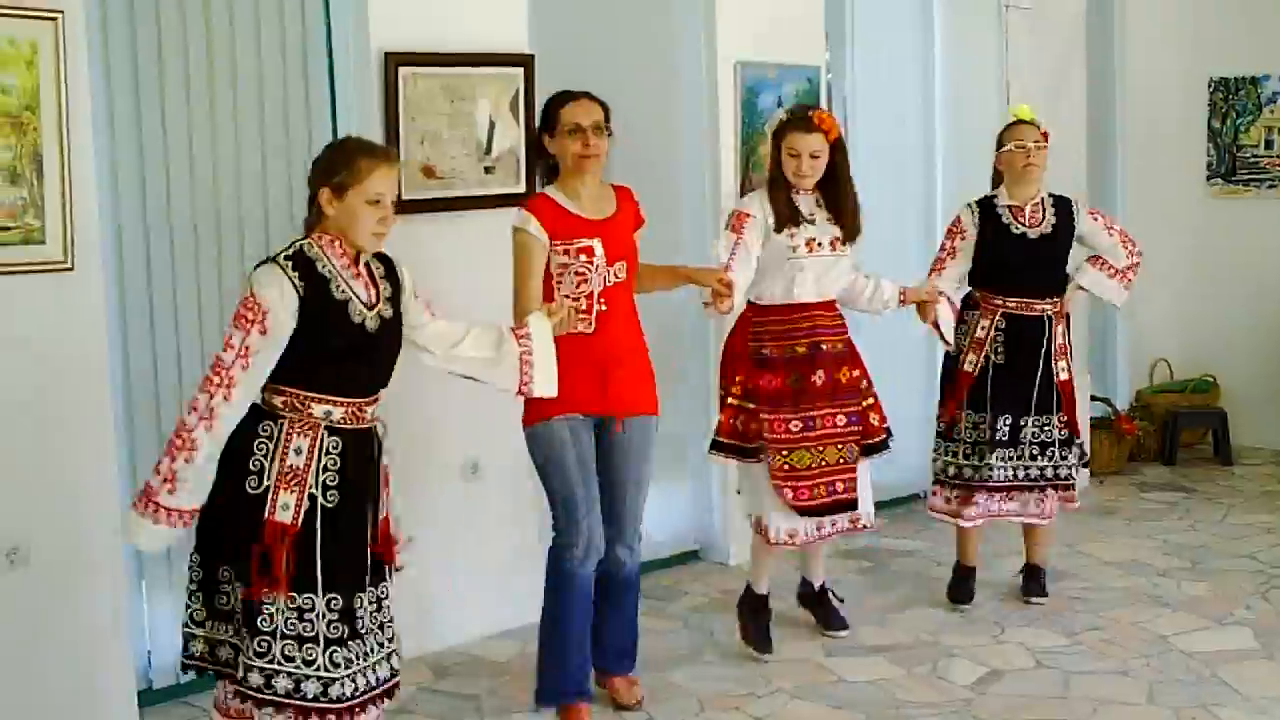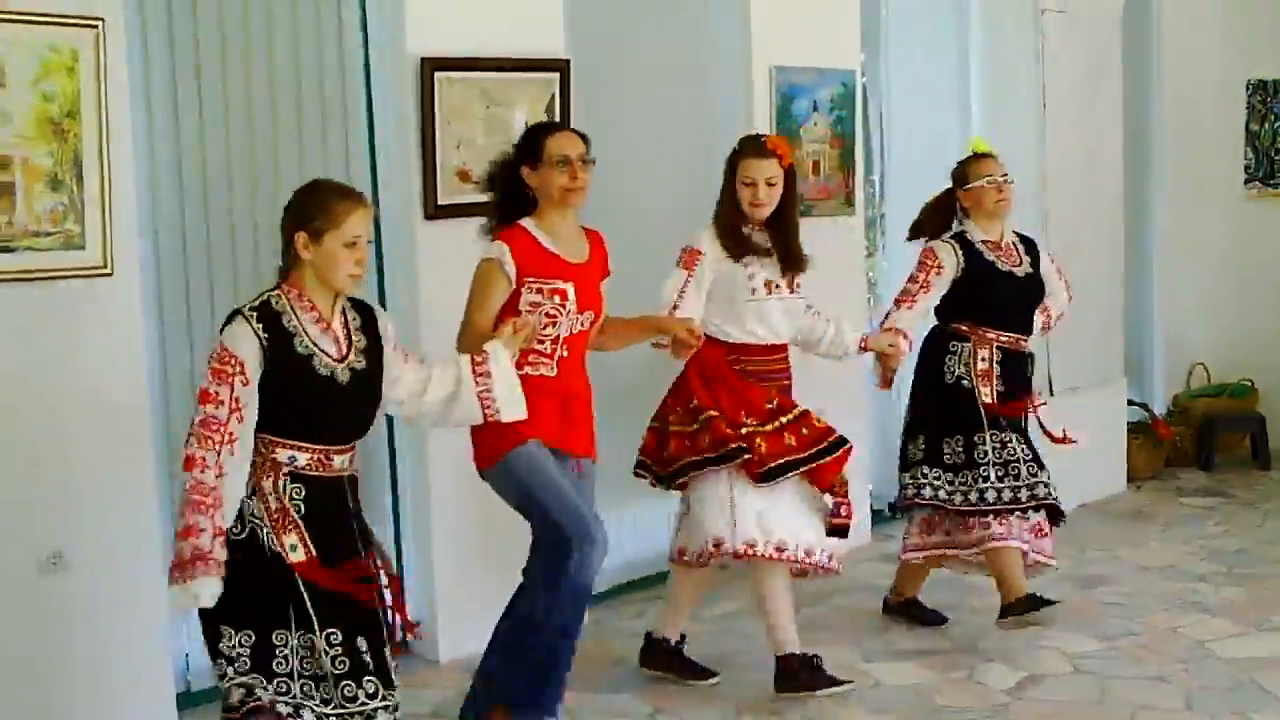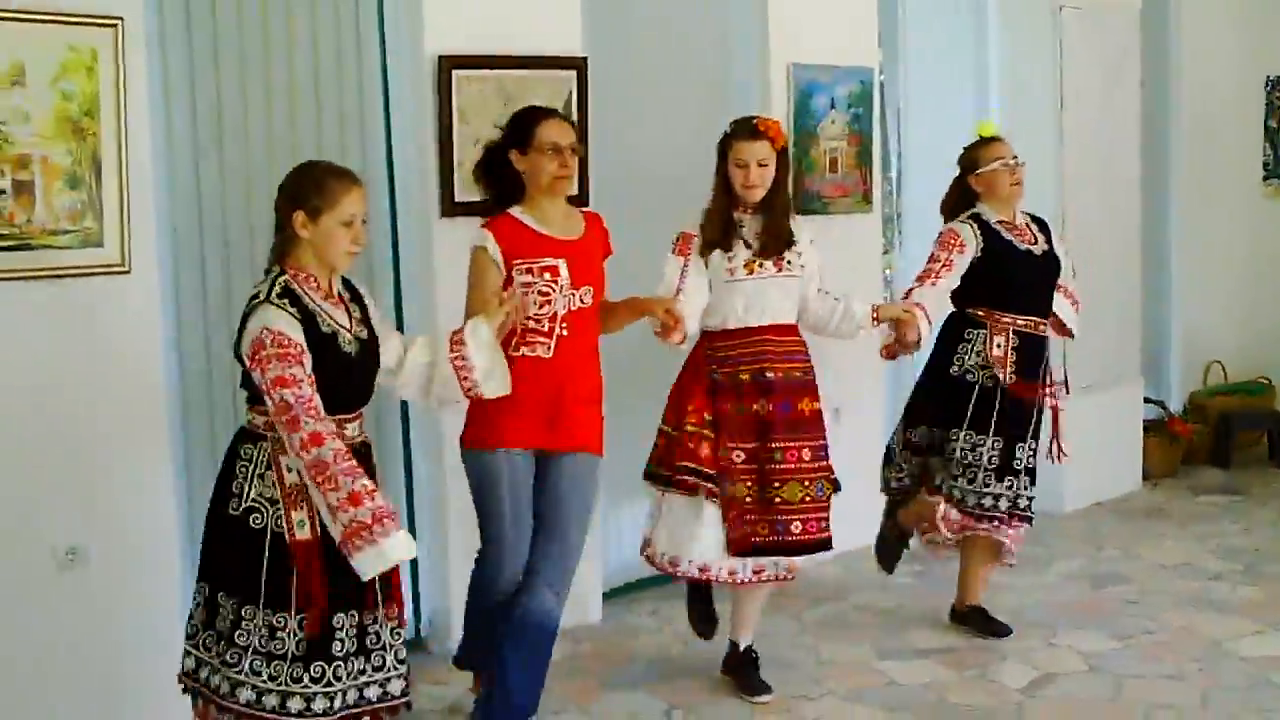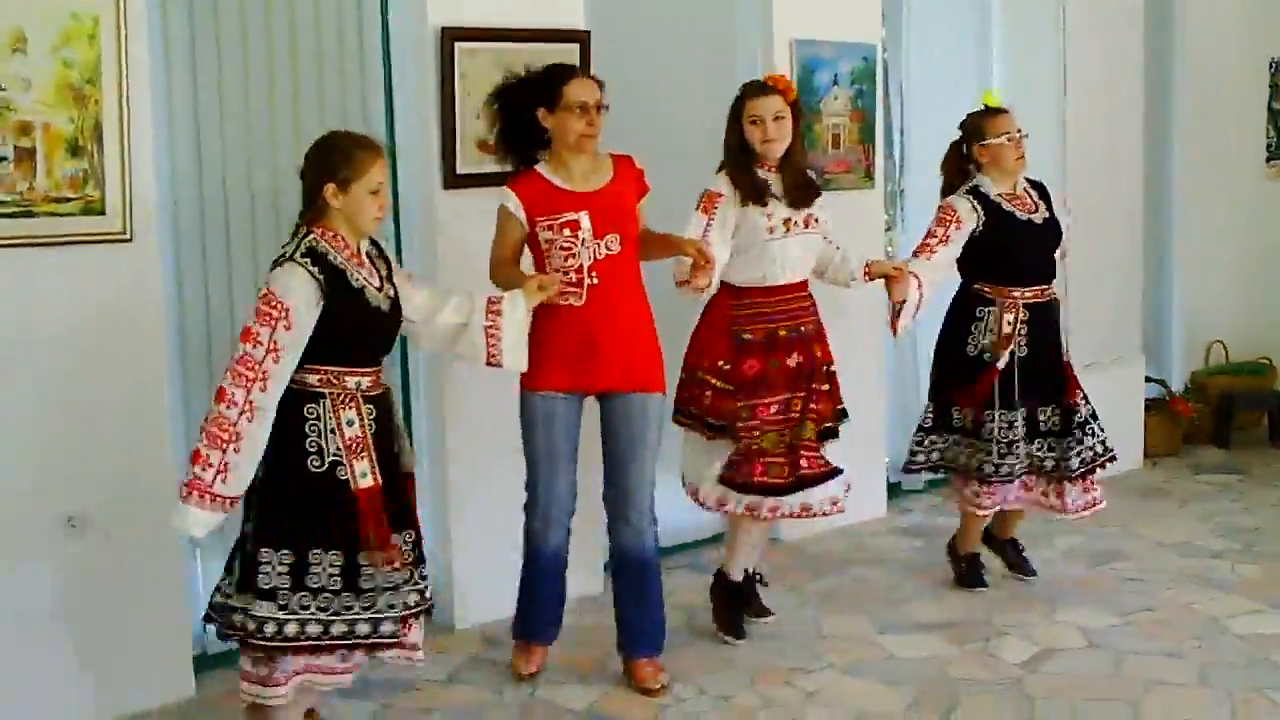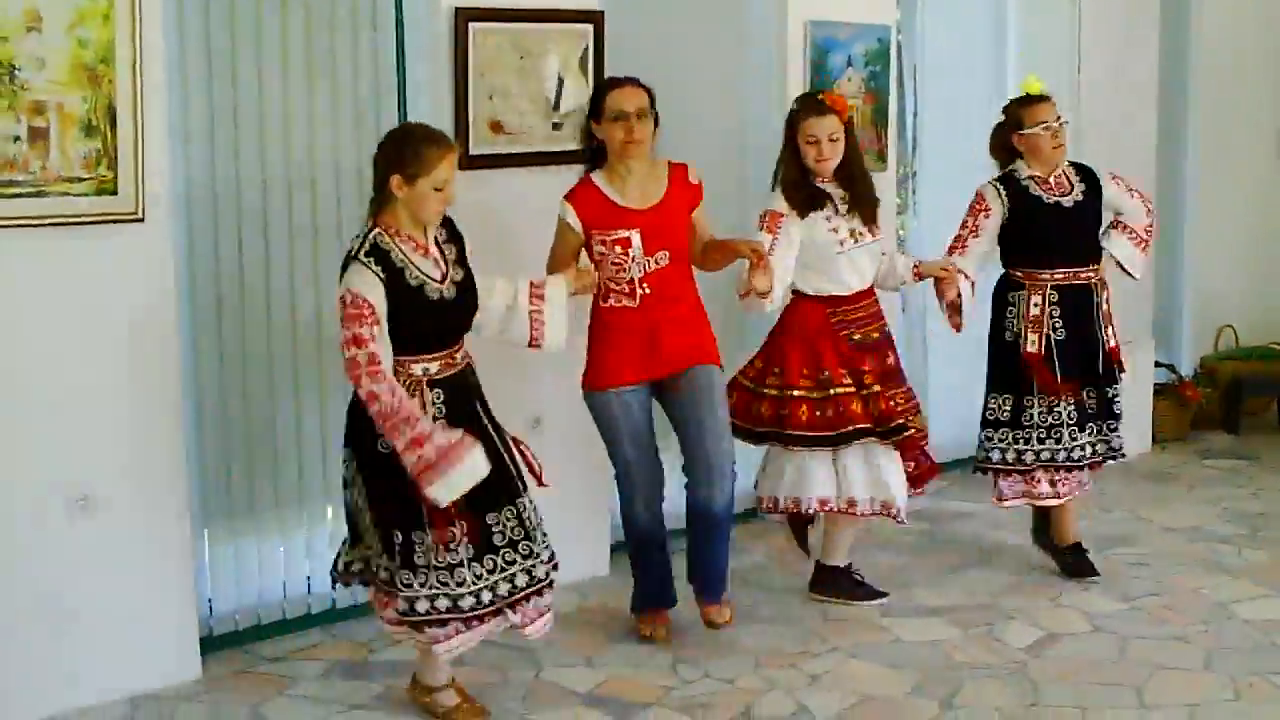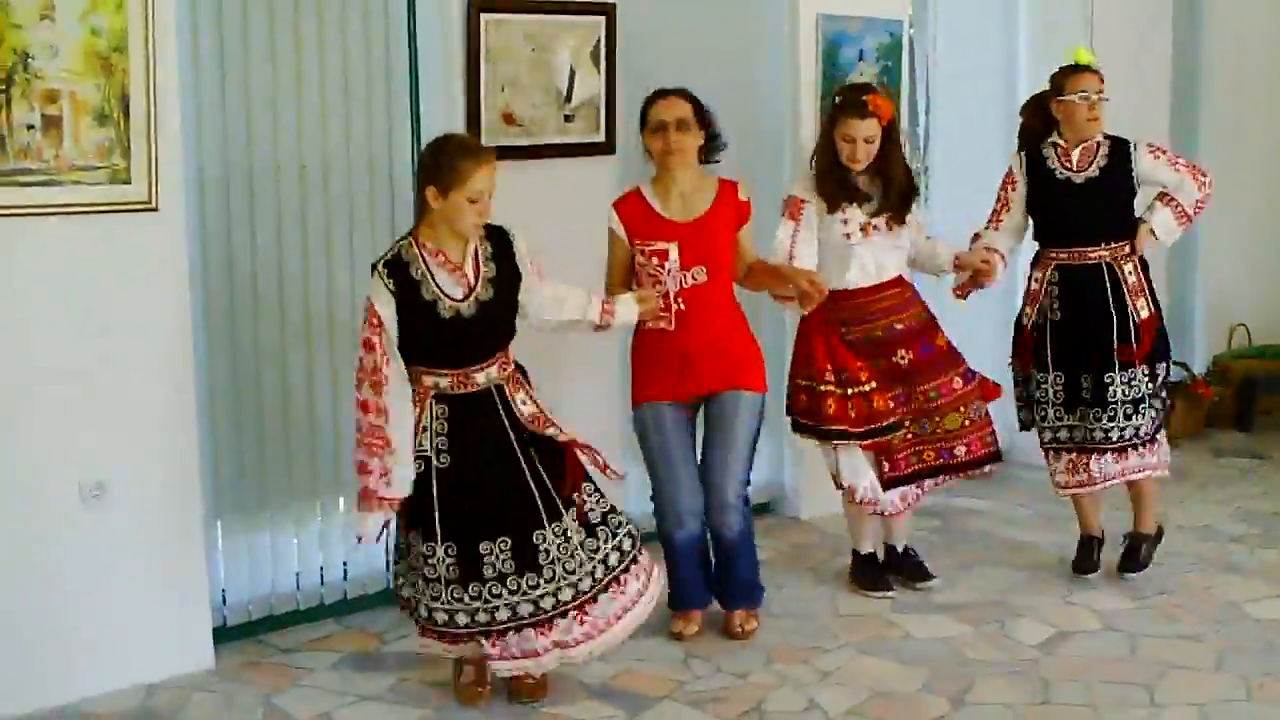
dt=0.4s
person 1, frame 1
left shoulder: (626, 205)
right shoulder: (537, 217)
right elbow: (527, 311)
left wrist: (694, 275)
left hip: (629, 385)
right hip: (560, 392)
left knee: (624, 533)
right knee: (579, 533)
left ankle: (613, 661)
person 1, frame 2
left shoulder: (595, 247)
right shoulder: (508, 250)
right elbow: (470, 337)
left wrist: (658, 324)
left hip: (572, 427)
right hip: (512, 426)
left knee: (555, 575)
right knee: (584, 540)
person 1, frame 3
left shoulder: (594, 232)
right shoulder: (497, 237)
left wrist: (645, 305)
left hip: (576, 422)
right hip: (503, 420)
left knee: (550, 580)
right knee: (508, 563)
right ankle: (480, 655)
person 1, frame 4
left shoulder: (627, 174)
right shoulder: (525, 193)
right elbow: (502, 268)
left wrist: (677, 243)
right wrist: (533, 289)
left hip: (633, 359)
right hip: (554, 364)
left knee: (633, 506)
right knee: (549, 504)
left ankle: (641, 645)
right ankle: (535, 631)
person 1, frame 5
left shoulder: (684, 182)
right shoulder: (581, 202)
right elbow: (559, 271)
left wrist: (737, 249)
left hip: (689, 346)
right hip: (616, 359)
left knee: (714, 468)
right knee: (640, 486)
left ankle: (710, 583)
right ankle: (649, 600)
person 1, frame 6
left shoulder: (732, 199)
right shoulder: (627, 212)
right elbow: (615, 292)
left wrist: (787, 275)
left hip: (732, 366)
right hip: (659, 375)
left knee: (723, 496)
right knee: (678, 507)
left ankle: (741, 596)
right ankle: (690, 598)
person 2, frame 1
left shoulder: (386, 278)
right shoulder: (282, 280)
left elbow: (451, 343)
right elbow: (224, 389)
left wrist: (537, 328)
right wrist: (170, 493)
left hip: (355, 468)
right hip: (288, 471)
left knee: (345, 626)
right knee: (282, 631)
person 2, frame 2
left shoulder: (367, 323)
right shoulder: (251, 332)
left elbow: (416, 390)
right elbow: (214, 450)
left wrist: (494, 354)
right wrist: (205, 555)
left hip: (337, 512)
right hip: (268, 519)
left knee: (343, 673)
person 2, frame 3
left shoulder: (351, 300)
right shoulder: (273, 317)
left elbow: (404, 367)
right elbow: (307, 434)
left wrist: (481, 331)
right wrist: (371, 525)
left hip: (345, 482)
right hip: (279, 496)
left knee: (351, 641)
right knee: (267, 656)
person 2, frame 4
left shoulder: (374, 259)
right shoulder: (299, 274)
left elbow: (435, 316)
right elbow: (252, 379)
left wrist: (519, 301)
right wrist: (211, 481)
left hip: (368, 435)
right hip: (319, 439)
left knee: (362, 578)
right knee: (321, 587)
person 2, frame 5
left shoulder: (446, 237)
right shoulder: (367, 270)
left elbow: (485, 303)
right elbow: (372, 378)
left wrist: (561, 286)
right wrist: (438, 449)
left hip: (459, 401)
right hip: (405, 423)
left knee: (488, 536)
right knee: (436, 552)
person 2, frame 6
left shoulder: (502, 249)
right shoulder: (392, 278)
left elbow: (548, 301)
right elbow: (381, 384)
left wrist: (625, 305)
right wrist: (384, 484)
left hip: (507, 414)
right hip: (436, 430)
left knee: (546, 542)
right knee: (459, 562)
left ankle: (530, 660)
right ankle: (473, 656)
person 3, frame 1
left shoulder: (835, 210)
right shoulder: (755, 208)
right elbow: (733, 275)
left wrist: (904, 294)
right wrist: (724, 297)
left hip: (827, 344)
right hip: (770, 344)
left knee: (830, 467)
right knee: (784, 475)
left ankle: (814, 586)
right ankle: (757, 595)
person 3, frame 2
left shoulder: (784, 246)
right shoulder: (709, 245)
left elbow: (801, 322)
right elbow: (681, 312)
left wrist: (865, 340)
right wrist: (676, 337)
left hip: (769, 381)
right hip: (723, 381)
left knee: (724, 525)
right knee: (774, 516)
left ankle: (664, 643)
right ankle: (790, 658)
person 3, frame 3
left shoulder: (792, 234)
right shoulder: (700, 234)
left elbow: (813, 306)
right elbow: (683, 302)
left wrist: (876, 312)
right wrist: (674, 324)
left hip: (788, 373)
right hip: (722, 375)
left knee: (778, 517)
right knee: (721, 510)
left ankle: (742, 650)
right ankle: (699, 577)
person 3, frame 4
left shoulder: (804, 184)
right shoulder: (725, 188)
right elbow: (705, 253)
left wrist: (870, 268)
right wrist: (697, 274)
left hip: (797, 324)
right hip: (744, 327)
left knee: (787, 458)
right knee: (757, 460)
left ankle: (735, 575)
right ankle: (731, 581)
person 3, frame 5
left shoulder: (856, 191)
right shoulder: (787, 203)
right elbow: (772, 272)
left wrist: (921, 269)
right wrist: (760, 285)
left hip: (864, 328)
right hip: (817, 335)
left knee: (871, 449)
right knee: (859, 453)
left ankle: (807, 511)
right ankle: (831, 570)
person 3, frame 6
left shoulder: (892, 184)
right shoulder: (810, 193)
right elbow: (792, 262)
left wrist: (958, 258)
right wrist: (793, 288)
left hip: (902, 316)
right hip: (842, 327)
left knee: (927, 433)
right knee: (868, 446)
left ankle: (896, 547)
right ankle: (864, 556)
person 4, frame 1
left shoulder: (1070, 213)
right shoulder: (975, 215)
left elbow: (1126, 252)
right elbow: (944, 276)
left wrist: (1079, 284)
right wrist: (932, 306)
left hip: (1043, 343)
right hip: (985, 341)
left knee: (1039, 449)
right knee: (980, 447)
left ankle: (1035, 564)
right ankle: (966, 563)
person 4, frame 2
left shoulder: (1030, 249)
right shoulder: (948, 249)
left elbow: (1057, 296)
right elbow: (911, 305)
left wrist: (1025, 329)
right wrist: (891, 347)
left hip: (1006, 375)
right hip: (961, 372)
left knee: (982, 483)
right knee: (990, 476)
left ankle: (904, 594)
right ankle: (1015, 594)
person 4, frame 3
left shoulder: (1041, 230)
right shoulder: (966, 232)
left elbow: (1064, 286)
right elbow: (933, 284)
left wrist: (1053, 320)
right wrist: (910, 320)
left hip: (1025, 365)
right hip: (975, 358)
left knee: (1001, 485)
right knee: (971, 468)
left ankle: (968, 602)
right ankle: (903, 511)
person 4, frame 4
left shoulder: (1040, 194)
right shoulder: (966, 205)
left elbow: (1054, 243)
right elbow: (931, 257)
left wrist: (1040, 284)
right wrist: (904, 285)
left hip: (1039, 330)
right hip: (989, 333)
left knee: (1054, 436)
right knee: (992, 444)
left ankle: (1001, 532)
right ankle: (965, 546)
person 4, frame 5
left shoulder: (1091, 179)
right shoulder: (999, 193)
left elbow: (1141, 212)
right elbow: (966, 254)
left wrist: (1109, 255)
right wrist: (951, 286)
left hip: (1085, 313)
right hip: (1031, 318)
left knee: (1086, 419)
right knee: (1046, 424)
left ankle: (1048, 516)
right ankle: (1066, 539)
person 4, frame 6
left shoulder: (1128, 155)
right shoulder: (1028, 166)
left elbow: (1195, 183)
right elbow: (1002, 232)
left wrist: (1151, 227)
right wrist: (981, 268)
left hip: (1118, 291)
right hip: (1057, 298)
left knee: (1130, 404)
right knee: (1067, 414)
left ankle: (1146, 526)
right ankle: (1091, 531)
